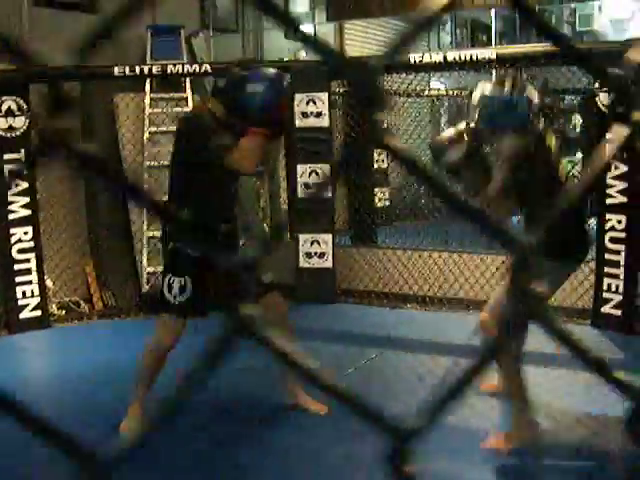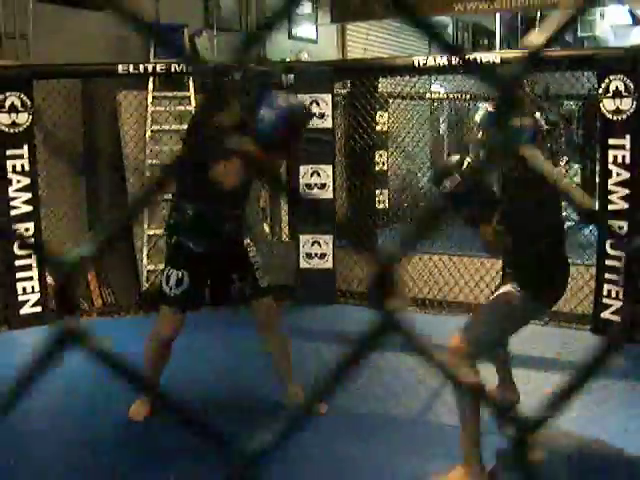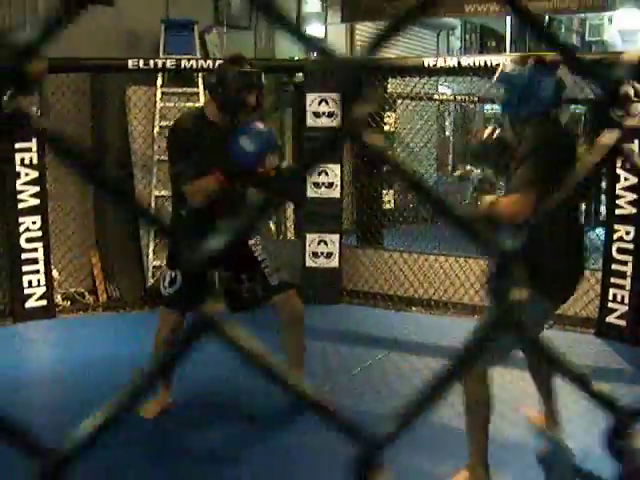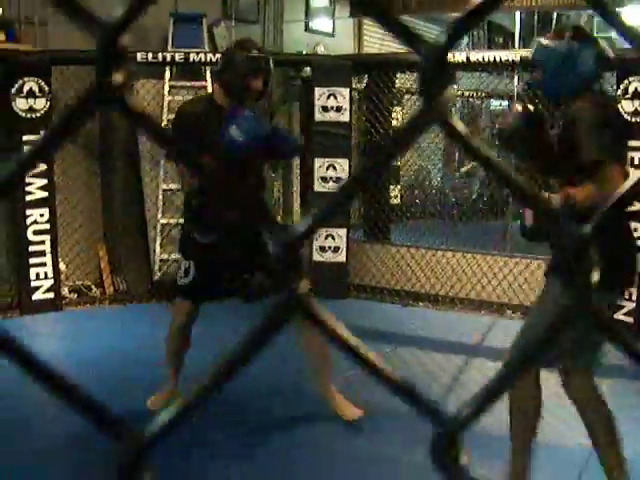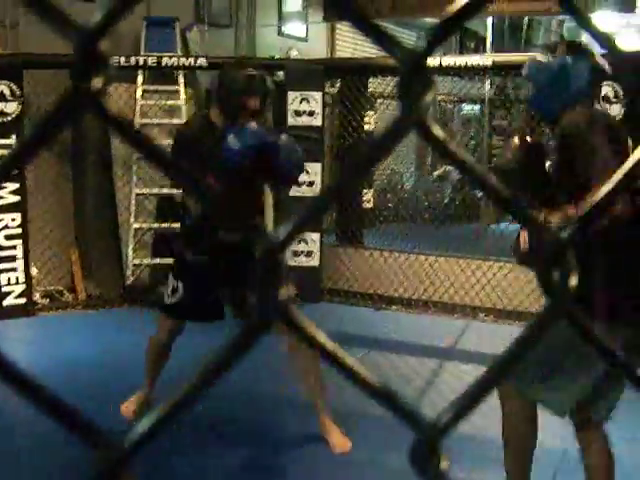
dt=0.2s
person 1, frame 1
left shoulder: (515, 144)
right shoulder: (523, 136)
left elbow: (497, 203)
left wrist: (468, 167)
left hip: (556, 246)
right hip: (555, 239)
left knee: (492, 322)
right knee: (513, 313)
left ankle: (521, 423)
right ankle: (507, 379)
person 1, frame 2
left shoulder: (521, 176)
right shoulder: (523, 167)
left elbow: (499, 242)
left wrist: (474, 207)
right wrist: (470, 190)
left hip: (535, 281)
right hip: (532, 272)
left knee: (460, 349)
right knee: (486, 324)
right ankle: (507, 389)
person 1, frame 3
left shoulder: (539, 137)
right shoulder: (554, 134)
left elbow: (519, 207)
left wrist: (487, 206)
left hip: (545, 269)
right hip: (559, 261)
right knee: (528, 335)
right ankle: (550, 416)
person 1, frame 4
left shoulder: (588, 110)
right shoulder: (576, 114)
left elbow: (614, 185)
right elbow: (558, 170)
left wrist: (558, 202)
right wrist: (531, 135)
left hip: (592, 262)
right hip: (599, 258)
right knee: (573, 371)
person 1, frame 5
left shoulder: (581, 123)
right shoulder: (580, 129)
left wrist: (549, 226)
right wrist: (532, 178)
left hip: (597, 295)
left knee: (513, 387)
right knee: (586, 416)
person 2, frame 1
left shoulder: (232, 123)
right shoulder: (198, 124)
left elbow: (260, 159)
right elbow: (246, 162)
left wrist: (274, 121)
right wrist: (260, 122)
left hip: (223, 235)
right hip: (188, 240)
left knee: (277, 310)
right knee: (169, 333)
left ankle: (295, 391)
right ankle: (138, 404)
person 2, frame 2
left shoulder: (246, 125)
right shoulder: (209, 121)
left elbow: (269, 170)
right elbow: (229, 178)
left wrist: (285, 136)
right wrist: (265, 137)
left hip: (230, 232)
right hip: (192, 234)
left knee: (268, 314)
right knee: (168, 326)
left ankle: (292, 390)
right ankle: (148, 394)
person 2, frame 3
left shoulder: (238, 126)
right shoulder: (187, 129)
right elbow: (196, 195)
left wrist: (260, 168)
right wrist: (230, 168)
right hip: (193, 236)
left knee: (291, 308)
right knee: (168, 327)
right ankle: (163, 392)
person 2, frame 4
left shoulder: (252, 116)
right shoulder: (193, 115)
left elbow: (270, 155)
right elbow: (190, 180)
left wrist: (282, 146)
right wrist: (223, 150)
left hip: (254, 221)
right hip: (206, 226)
right knee: (182, 315)
left ankle: (329, 391)
right ankle: (173, 384)
person 2, frame 5
left shoulder: (254, 133)
right shoulder: (191, 135)
left elbow: (279, 184)
right elbow: (195, 203)
left wrist: (285, 165)
right wrist: (224, 167)
left hip: (248, 243)
right hip: (201, 246)
left knee: (294, 331)
right knee: (165, 331)
left ankle: (325, 419)
right ankle: (146, 392)
